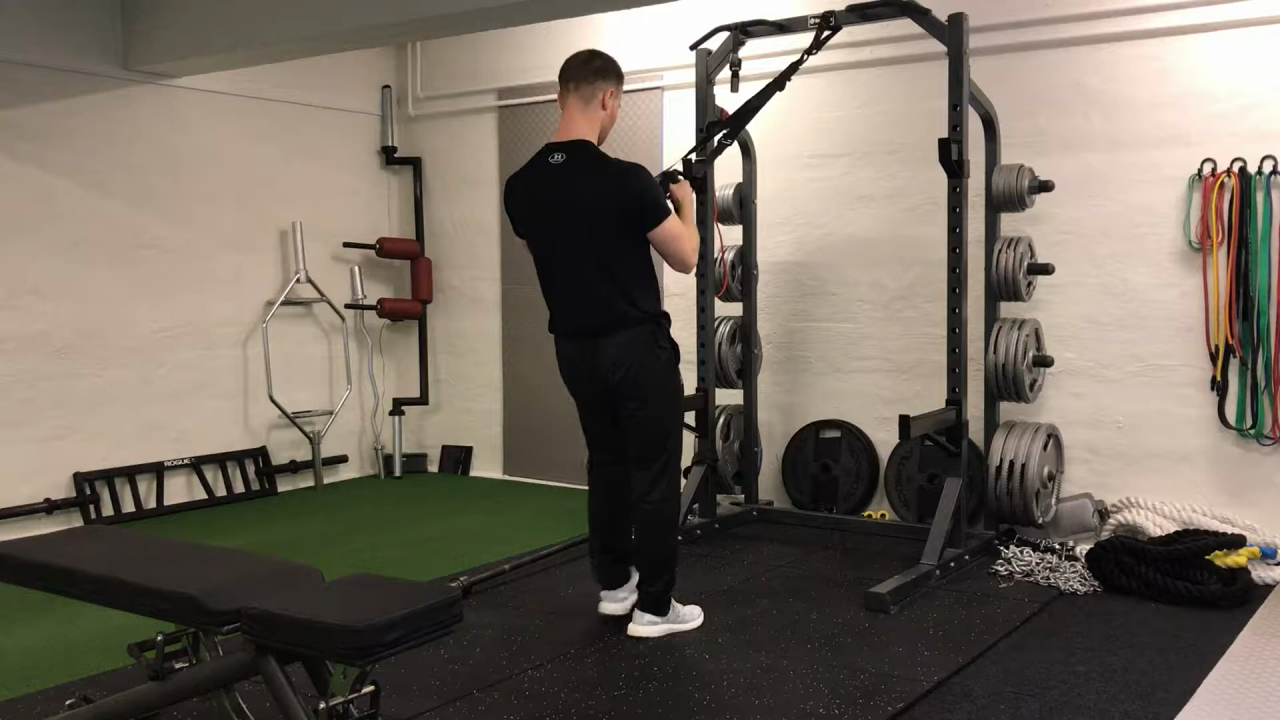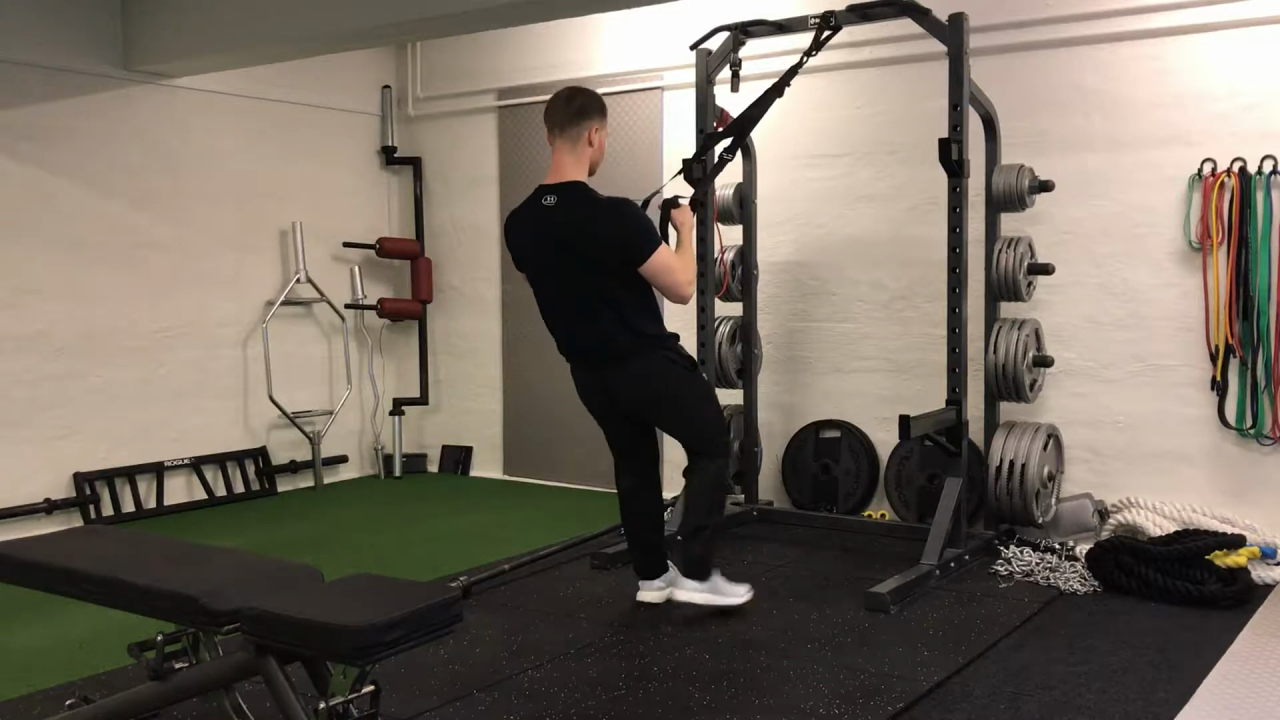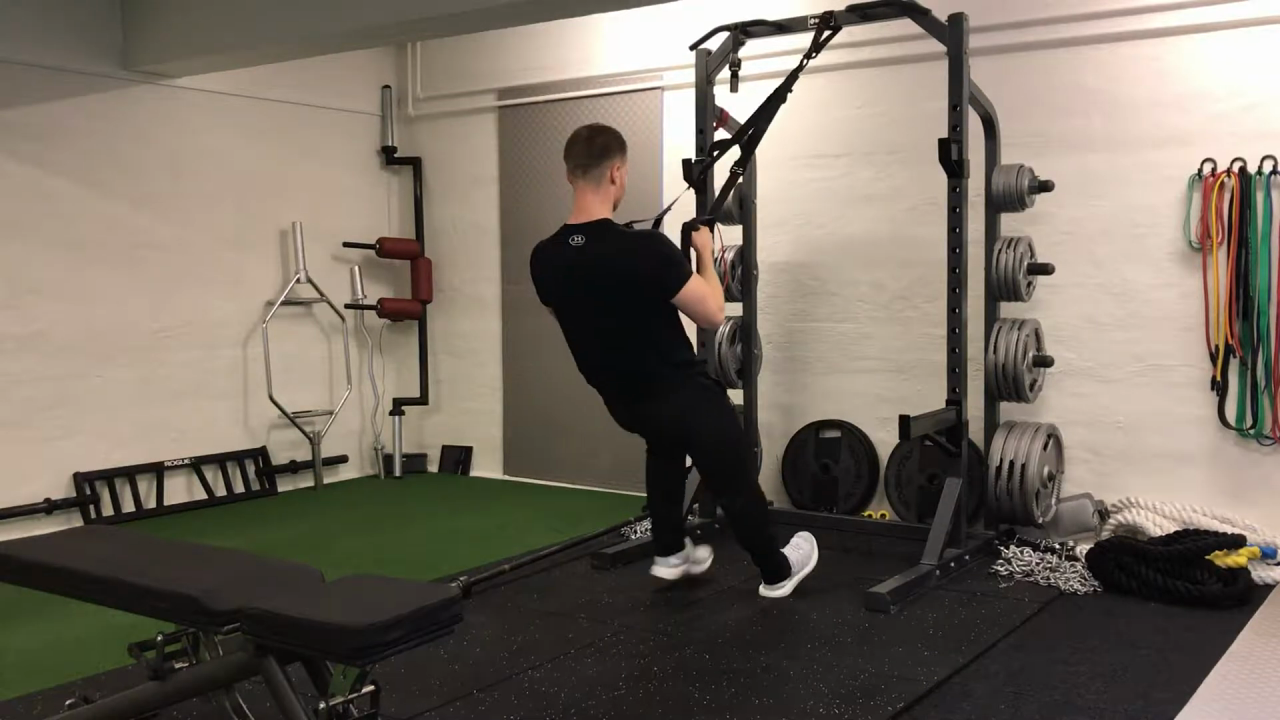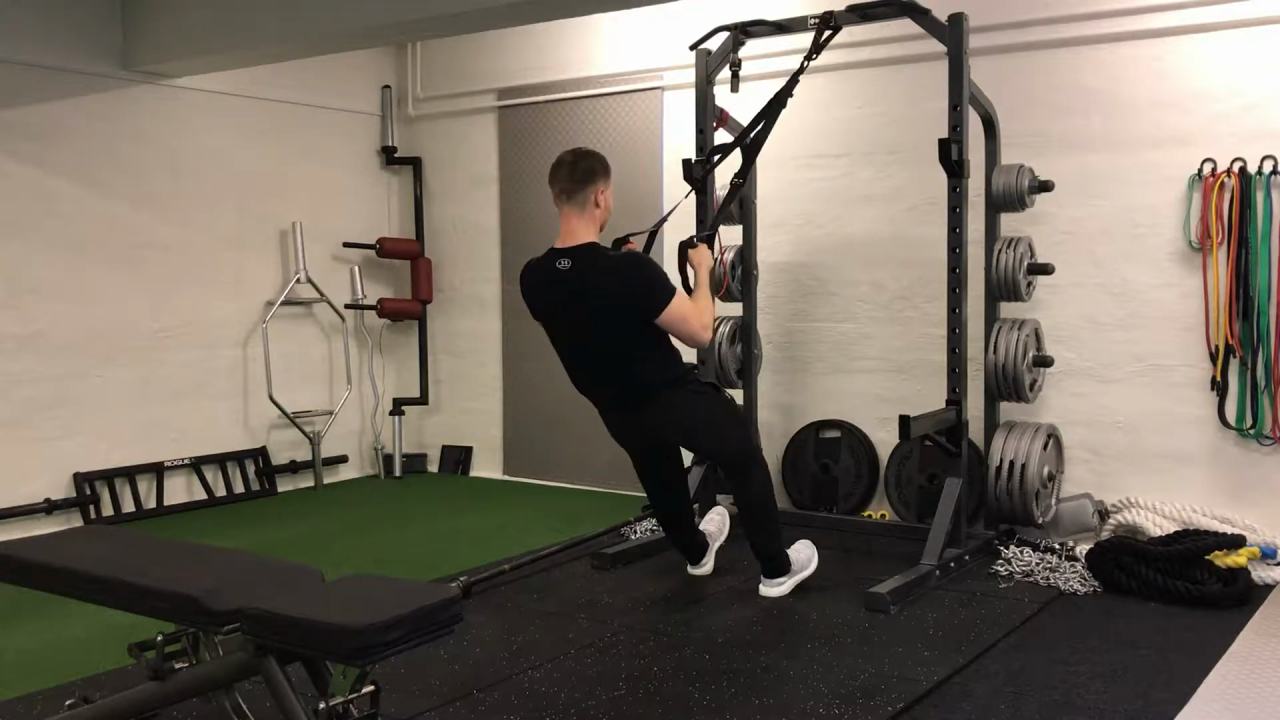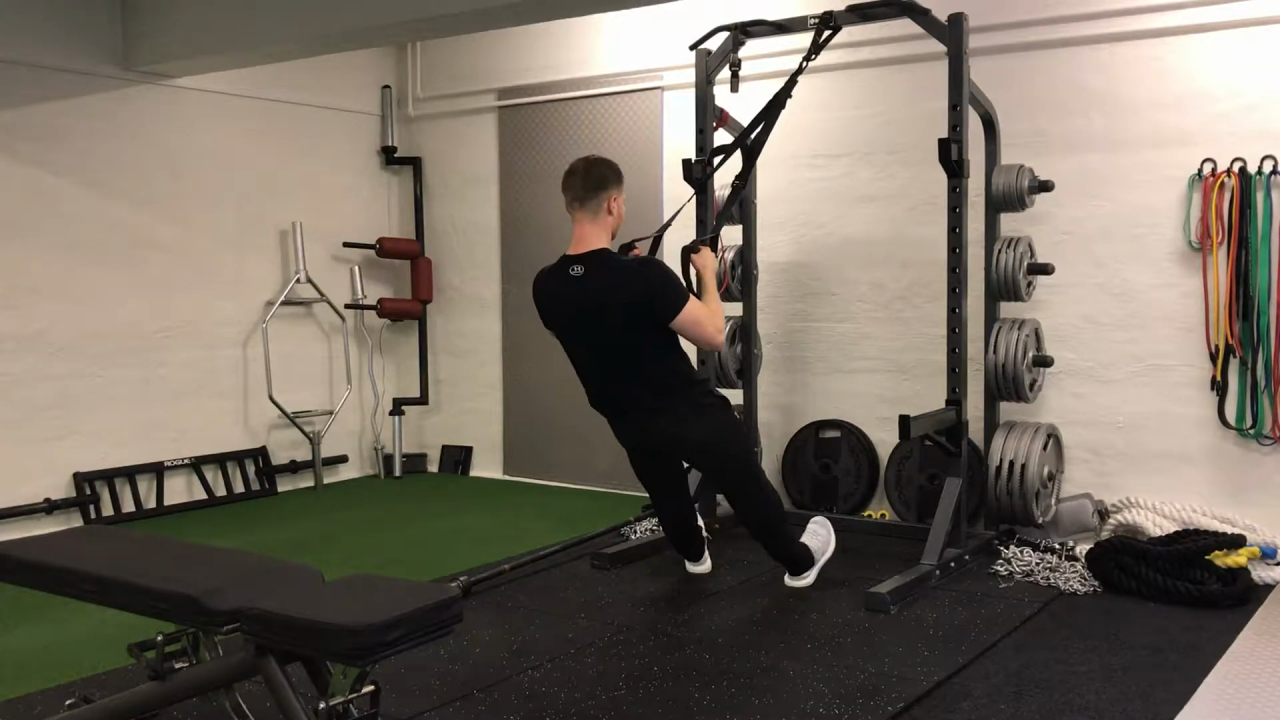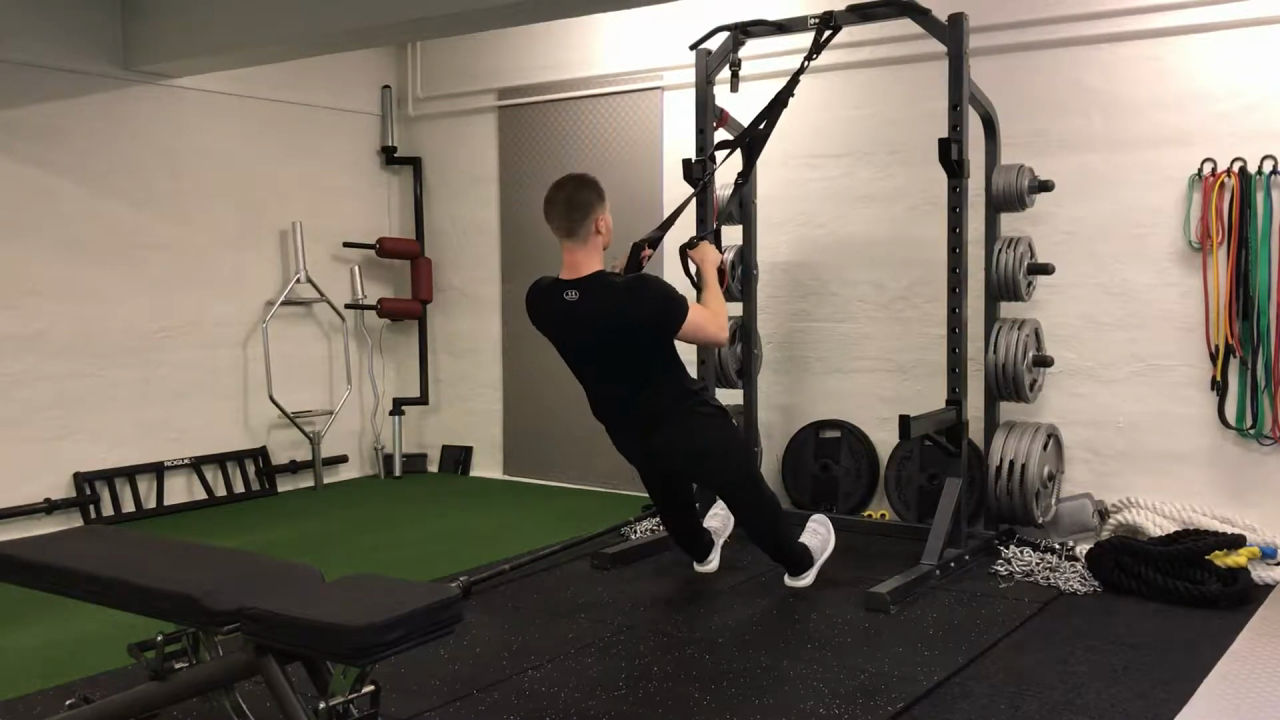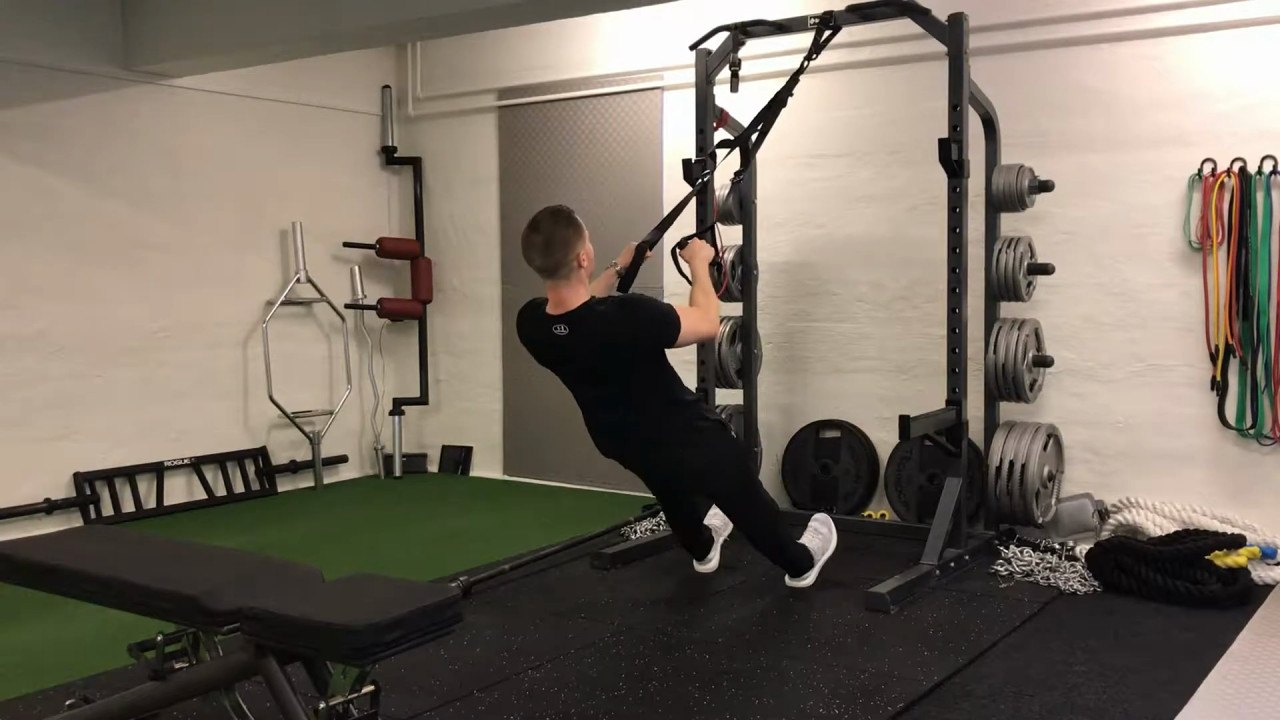
dt=0.5s
person 1, frame 1
left shoulder: (522, 186)
right shoulder: (624, 179)
right elbow: (685, 258)
right wrist: (684, 204)
left hip: (574, 348)
right hip: (635, 346)
left knee: (606, 463)
right knee: (654, 476)
left ankle: (614, 583)
right ankle: (653, 607)
person 1, frame 2
left shoulder: (520, 225)
right shoulder: (615, 217)
right elbow: (680, 287)
right wrist: (685, 232)
left hip: (590, 372)
right hip: (650, 363)
left knee: (634, 466)
right knee: (712, 450)
left ankle: (654, 574)
right ankle: (695, 573)
person 1, frame 3
left shoulder: (545, 260)
right shoulder: (645, 249)
right elbow: (712, 314)
right wrist: (704, 254)
left hip: (622, 400)
right hip: (681, 395)
left knee: (666, 446)
right knee: (734, 479)
left ankle: (671, 552)
right ankle: (777, 572)
person 1, frame 4
left shoulder: (535, 279)
right shoulder: (629, 271)
right elbow: (700, 331)
right wrist: (702, 272)
left hip: (621, 414)
right hip: (677, 402)
left knee: (661, 476)
right knee: (746, 463)
left ankle: (697, 551)
right ankle: (777, 568)
person 1, frame 5
left shoulder: (547, 287)
right shoulder: (643, 275)
right elbow: (713, 335)
right wrist: (707, 274)
left hip: (629, 423)
right hip: (689, 414)
left knee: (662, 483)
right knee: (746, 488)
left ankle: (694, 551)
right ankle: (799, 562)
person 1, frame 6
left shoulder: (540, 302)
right shoulder: (640, 296)
right elbow: (717, 331)
left wrist: (622, 272)
right wrist: (708, 268)
left hip: (629, 433)
right hip: (690, 428)
left knee: (668, 481)
right knee: (745, 491)
left ankle: (702, 548)
right ankle: (800, 561)
person 1, frame 7
left shoulder: (530, 324)
right shoulder: (629, 317)
right elbow: (707, 323)
left wrist: (618, 269)
right wrist: (699, 264)
left hip: (625, 445)
right hip: (687, 440)
left knee: (672, 480)
right knee: (742, 496)
left ankle: (702, 547)
right ankle: (800, 563)
